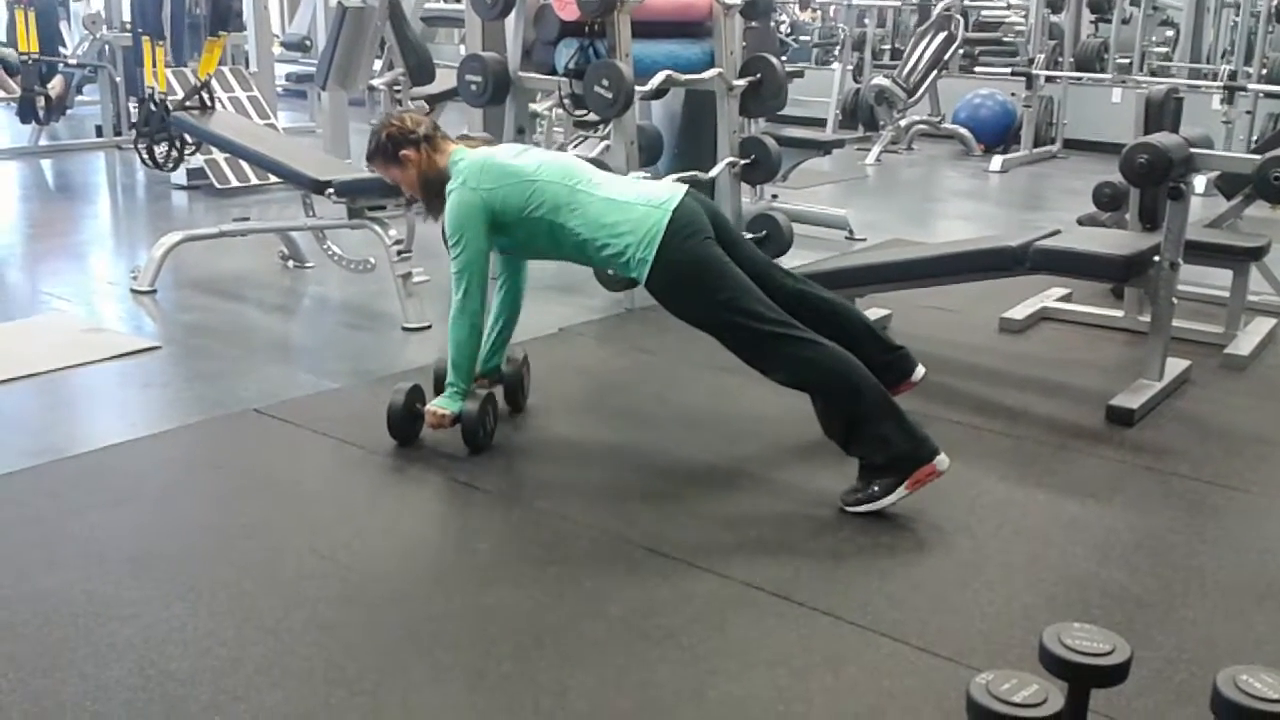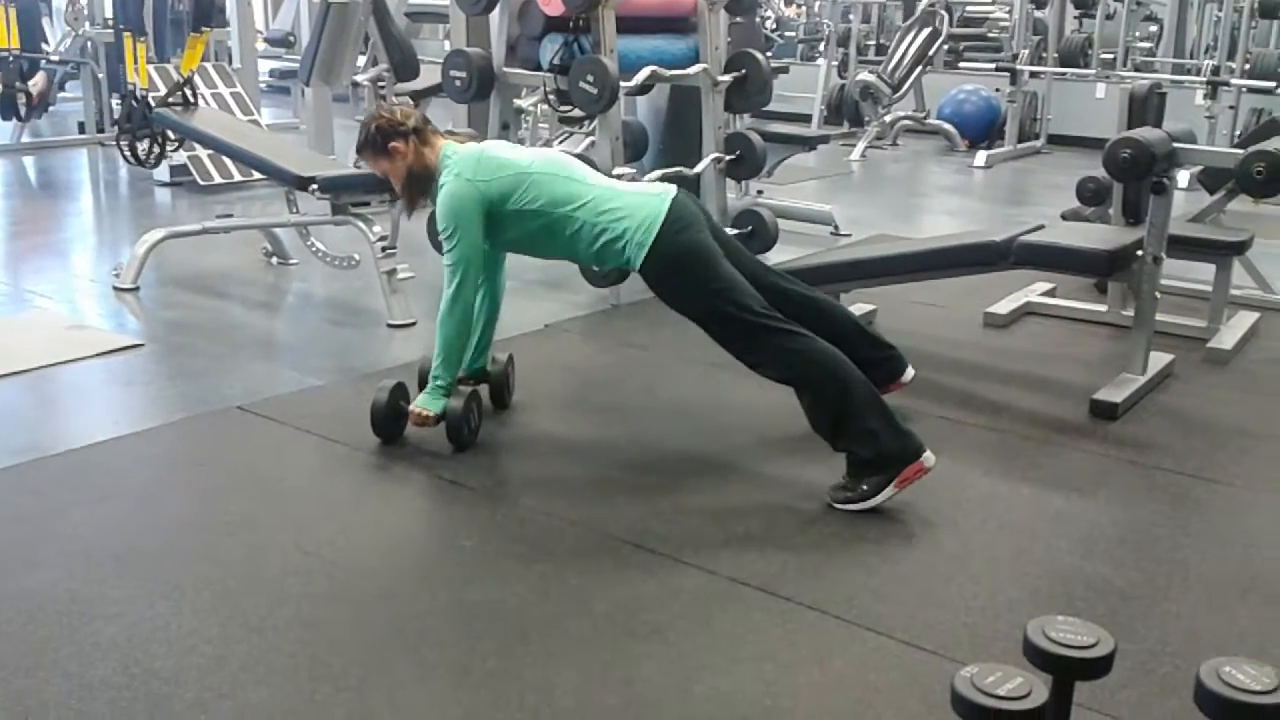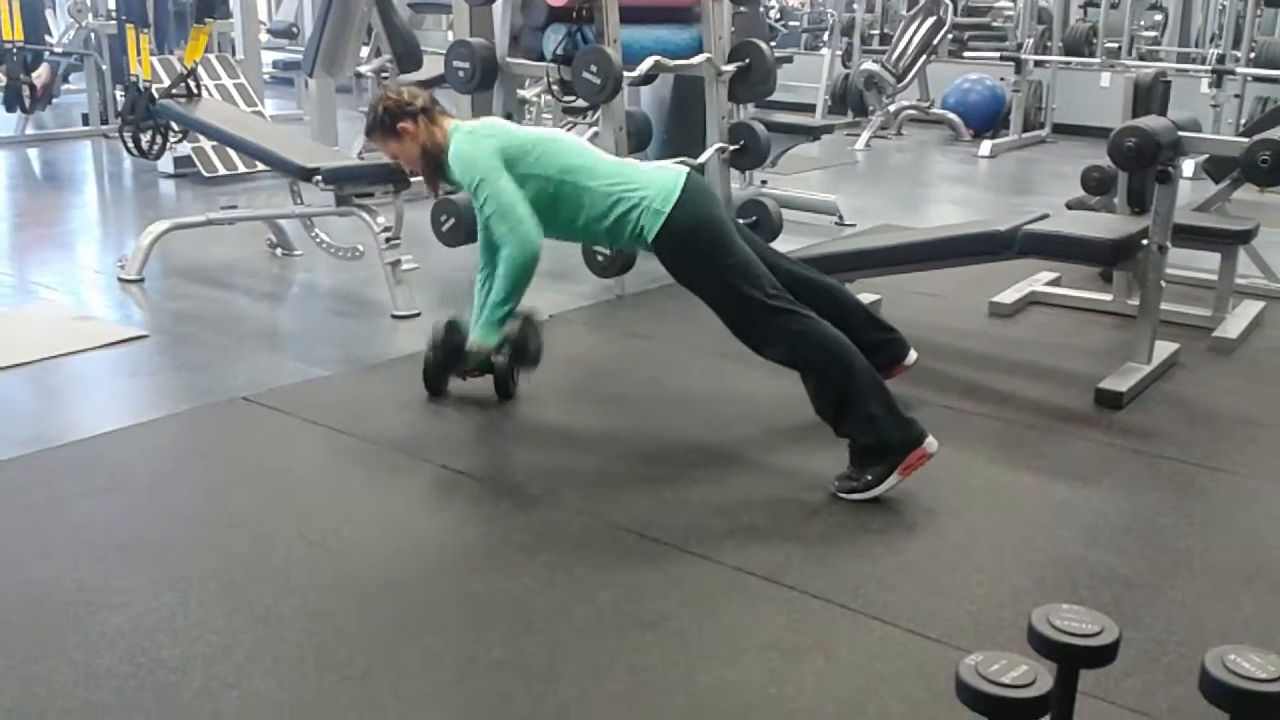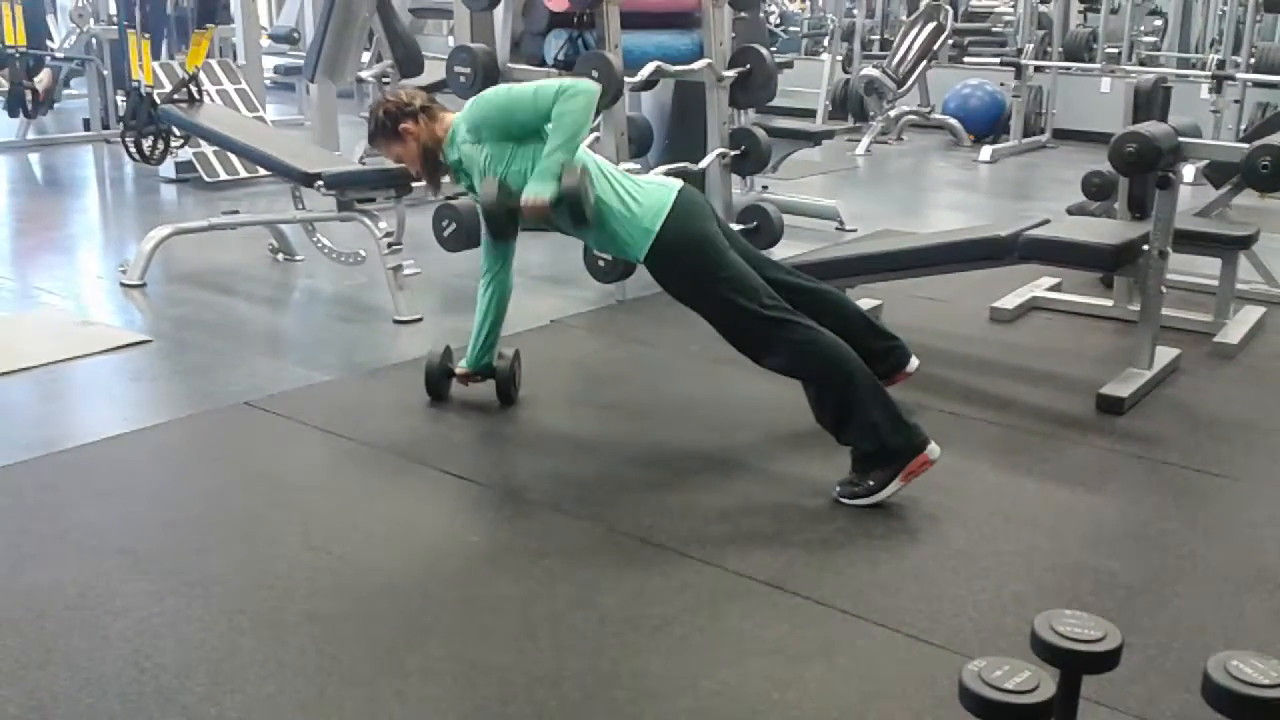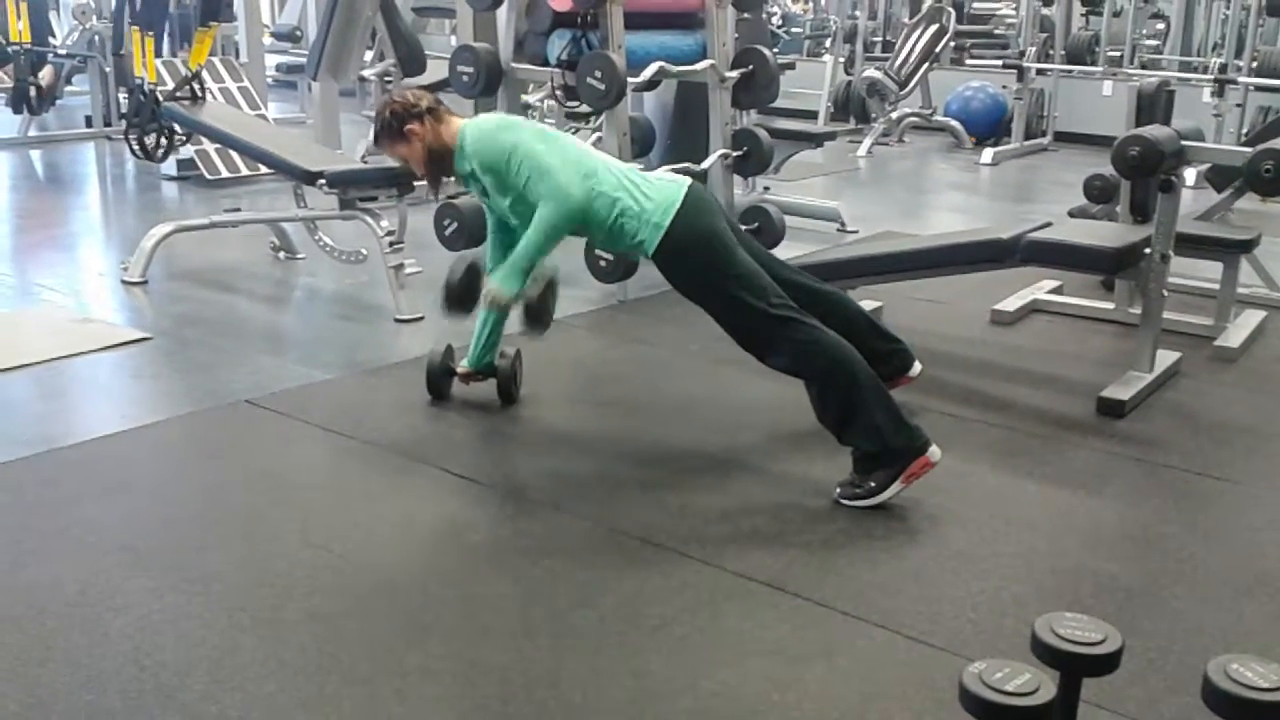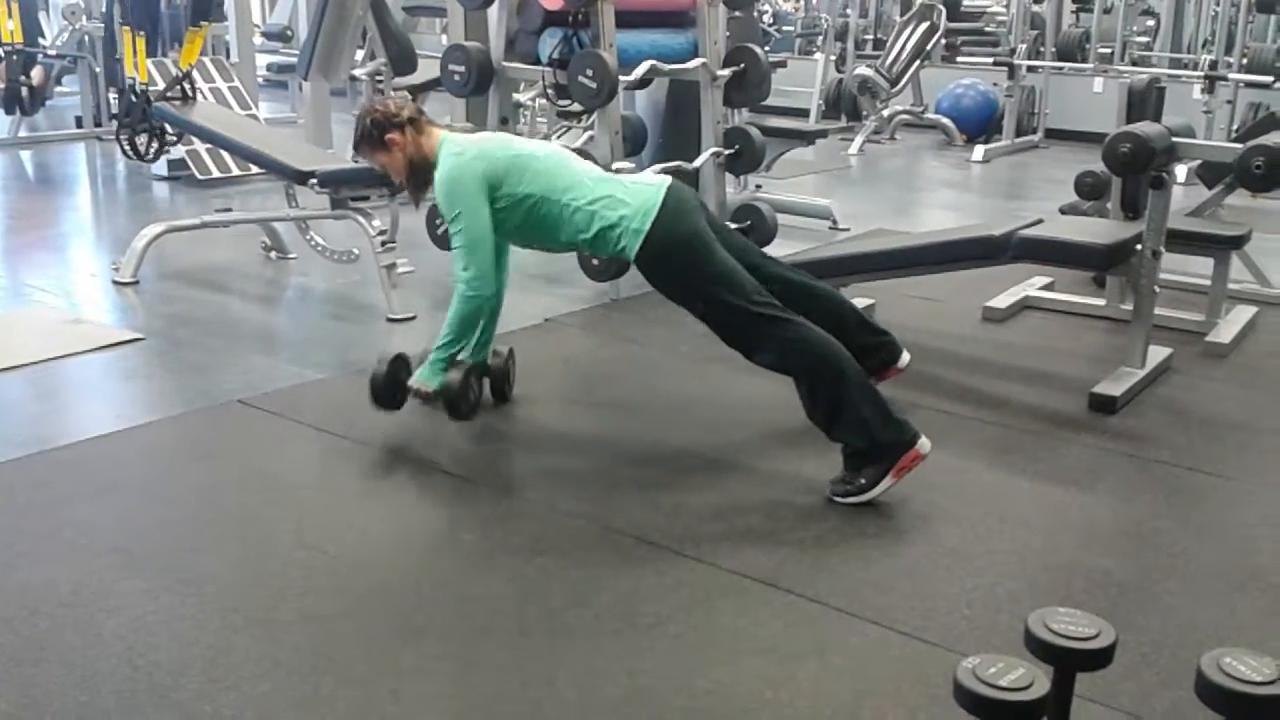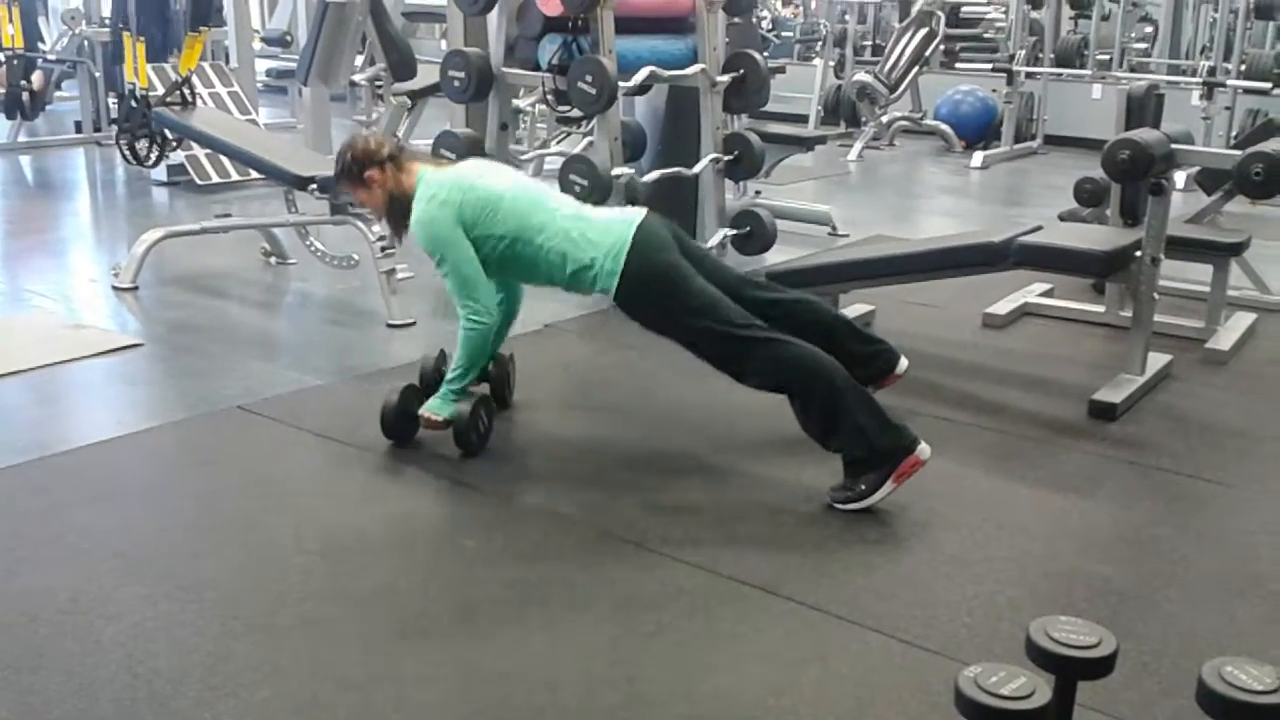
dt=0.3s
person 1, frame 1
left shoulder: (465, 194)
right shoulder: (498, 157)
left elbow: (467, 297)
right elbow: (511, 269)
left wrist: (456, 392)
right wrist: (490, 359)
left hip: (661, 247)
right hip: (679, 204)
left knee: (779, 341)
right knee: (785, 292)
left ankle: (903, 457)
right ankle: (893, 368)
person 1, frame 2
left shoulder: (457, 188)
right shoulder: (478, 160)
left elbow: (461, 293)
right elbow: (489, 275)
left wrist: (438, 389)
right wrist: (475, 364)
left hip: (657, 240)
right hip: (668, 210)
left knee: (772, 338)
right knee: (776, 294)
left ankle: (890, 456)
right ankle: (882, 367)
person 1, frame 3
left shoulder: (468, 152)
right shoulder: (480, 146)
left elbow: (524, 245)
right elbow: (495, 256)
left wrist: (489, 328)
right wrist: (485, 337)
left hip: (668, 214)
right hip: (676, 195)
left knee: (779, 321)
right knee: (781, 281)
left ankle: (892, 444)
right ankle: (886, 352)
person 1, frame 4
left shoulder: (482, 115)
right shoulder: (472, 168)
left elbow: (582, 91)
right elbow: (496, 267)
left wrist: (546, 180)
right wrist: (478, 358)
left hip: (660, 227)
right hip: (668, 213)
left knee: (776, 330)
right knee: (780, 288)
left ankle: (896, 448)
right ankle: (887, 359)
person 1, frame 5
left shoulder: (486, 137)
right shoulder: (479, 169)
left elbow: (569, 195)
right elbow: (500, 255)
left wrist: (512, 278)
right wrist: (480, 357)
left hip: (669, 221)
right hip: (675, 209)
left knee: (782, 329)
right knee: (788, 288)
left ankle: (896, 451)
right ankle: (890, 362)
person 1, frame 6
left shoulder: (454, 175)
right shoulder: (475, 150)
left elbow: (477, 281)
right elbow: (493, 264)
left wrist: (434, 368)
right wrist: (477, 354)
left hip: (651, 231)
right hip: (662, 199)
left knee: (768, 326)
right knee: (775, 283)
left ankle: (885, 445)
right ankle: (879, 354)
person 1, frame 7
left shoulder: (431, 214)
right shoulder: (464, 172)
left elbow: (479, 312)
right elbow: (504, 288)
left wrist: (449, 395)
right wrist: (478, 366)
left hip: (629, 269)
right hip: (640, 230)
left knee: (757, 347)
right knee: (762, 300)
left ankle: (885, 452)
right ankle: (876, 363)
